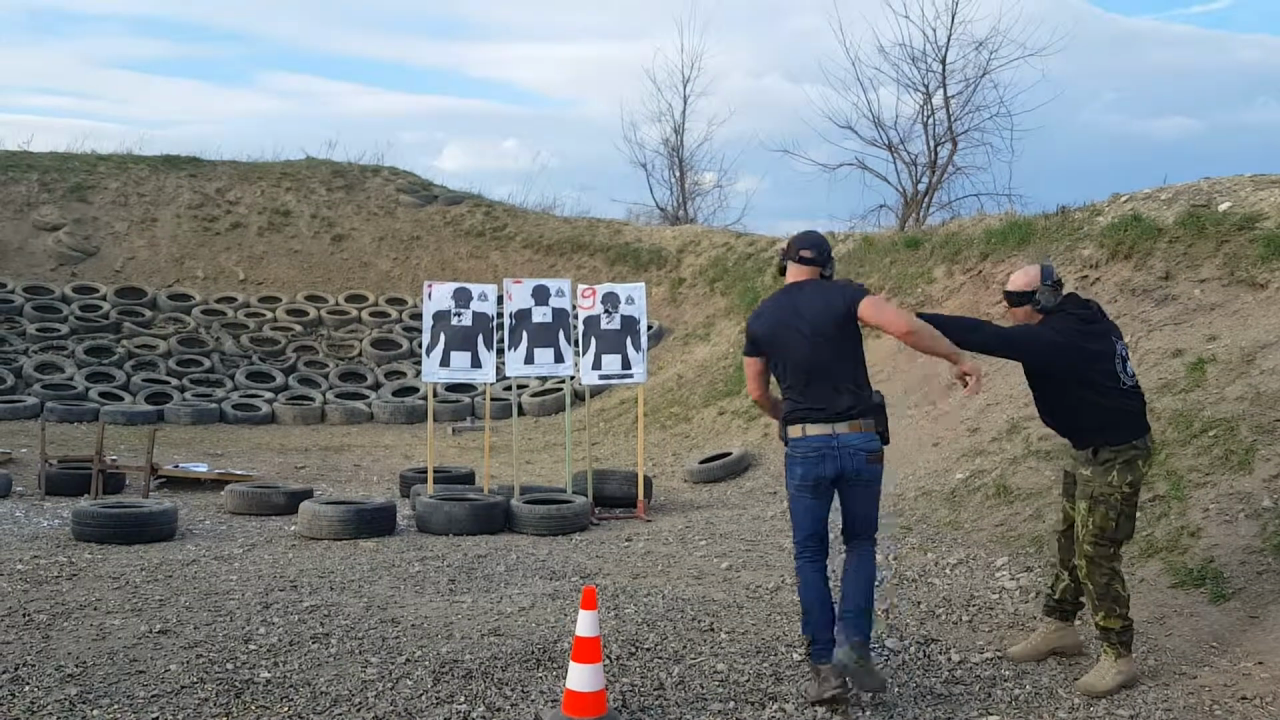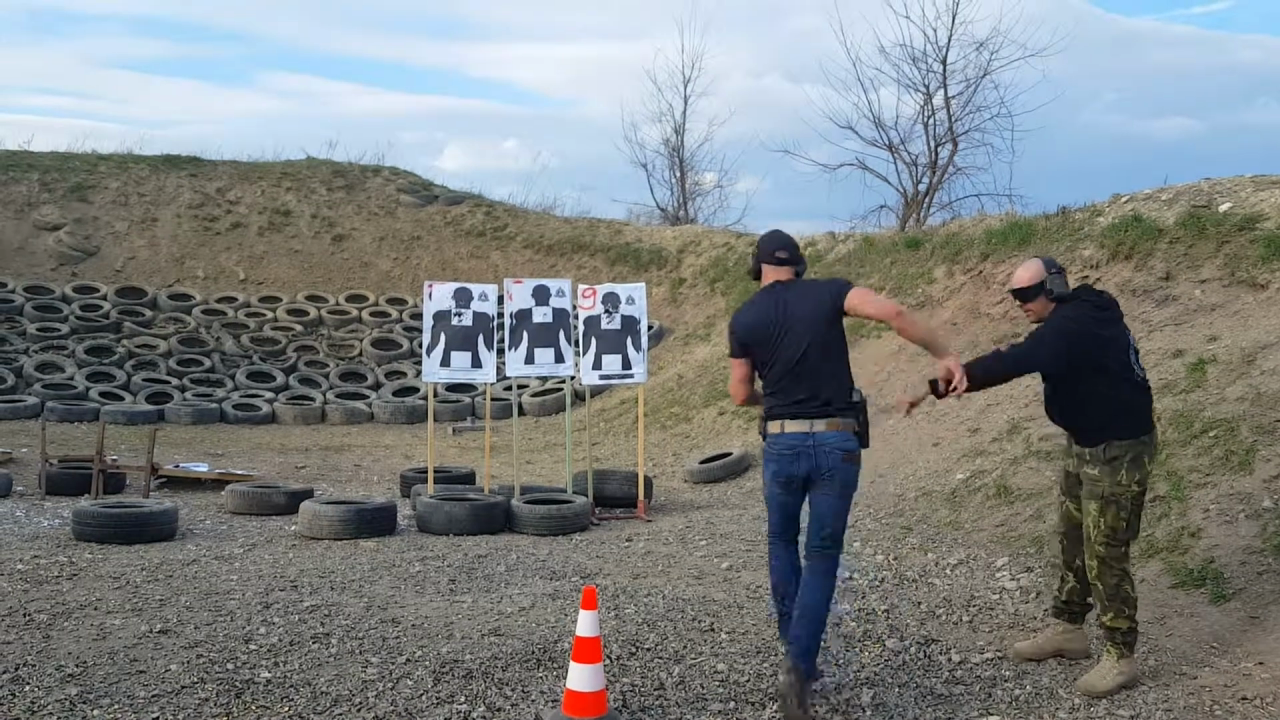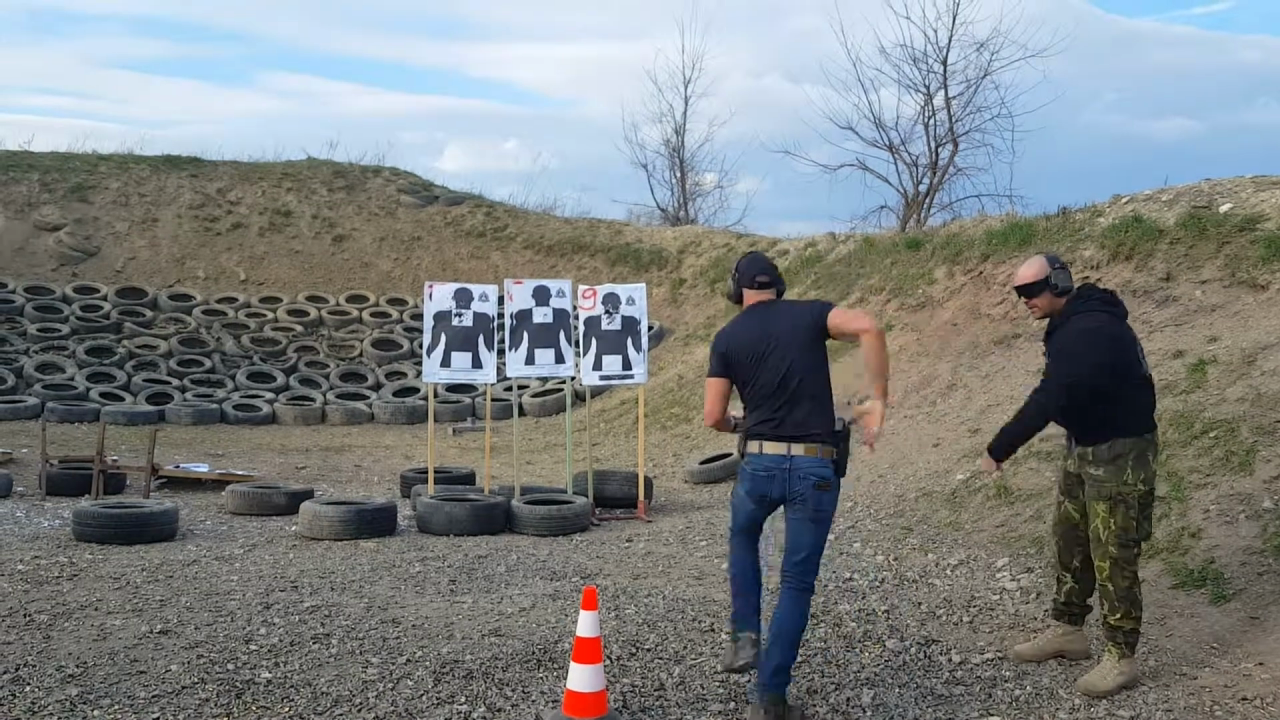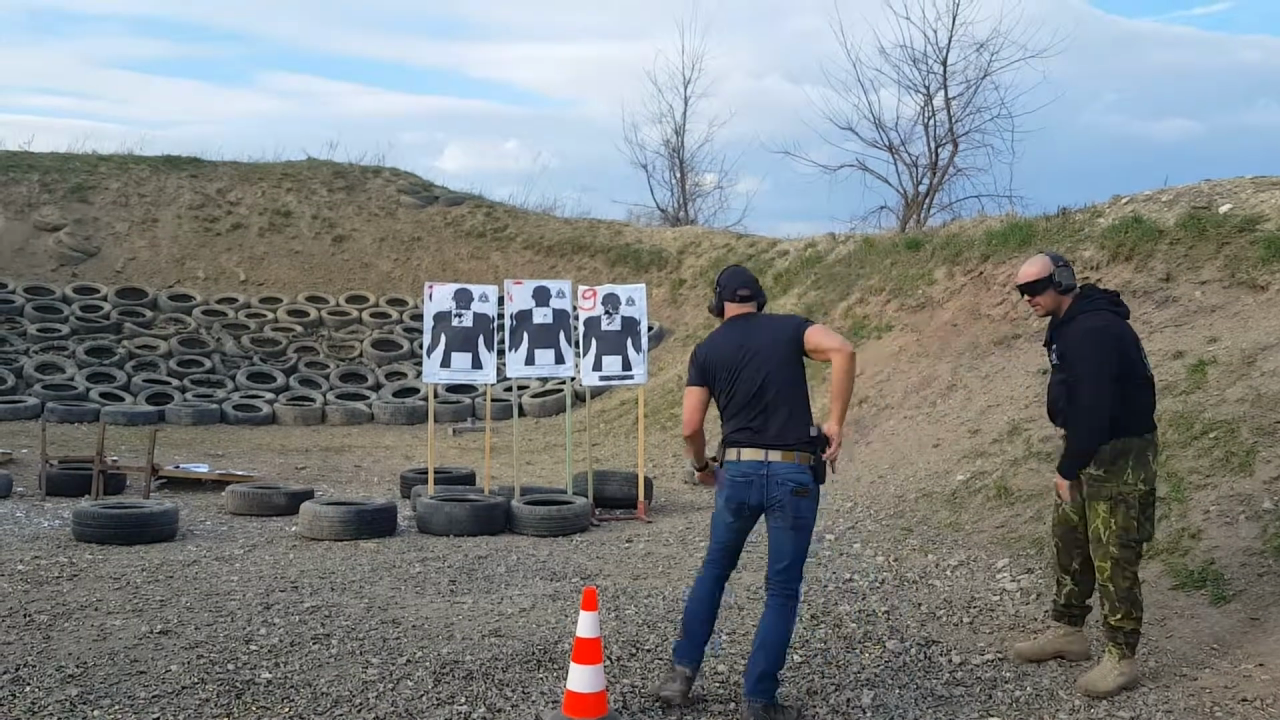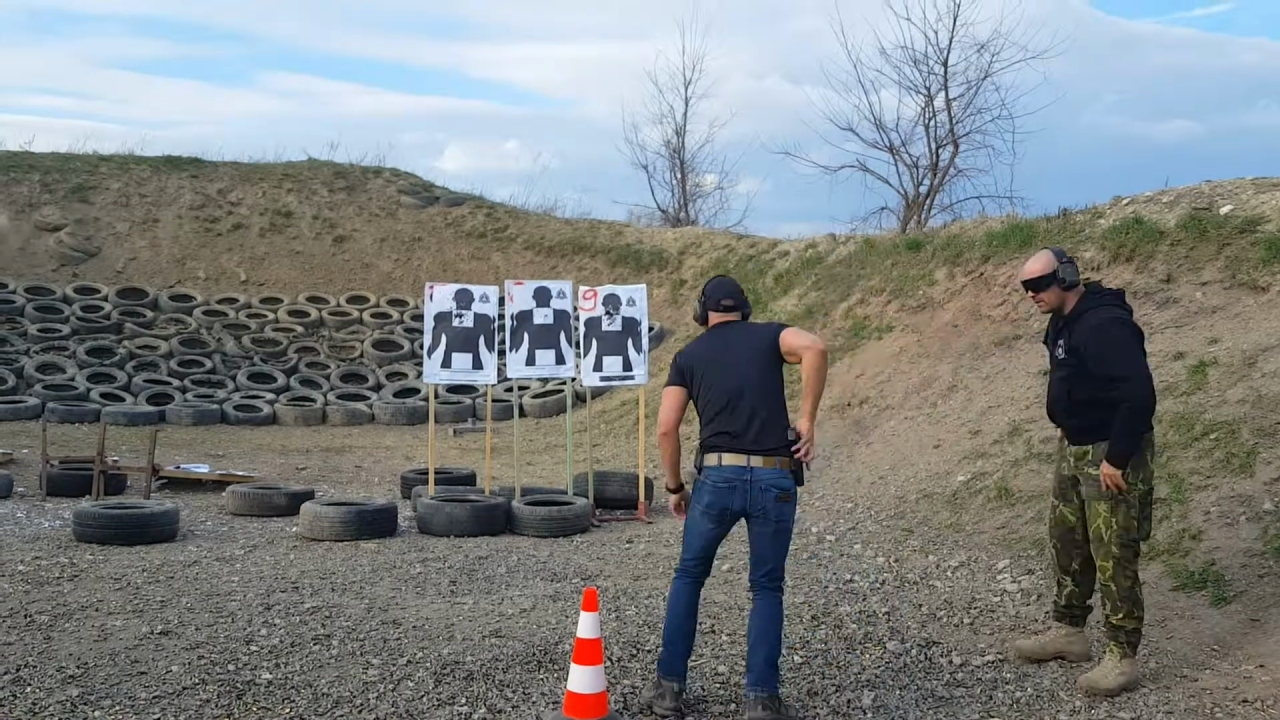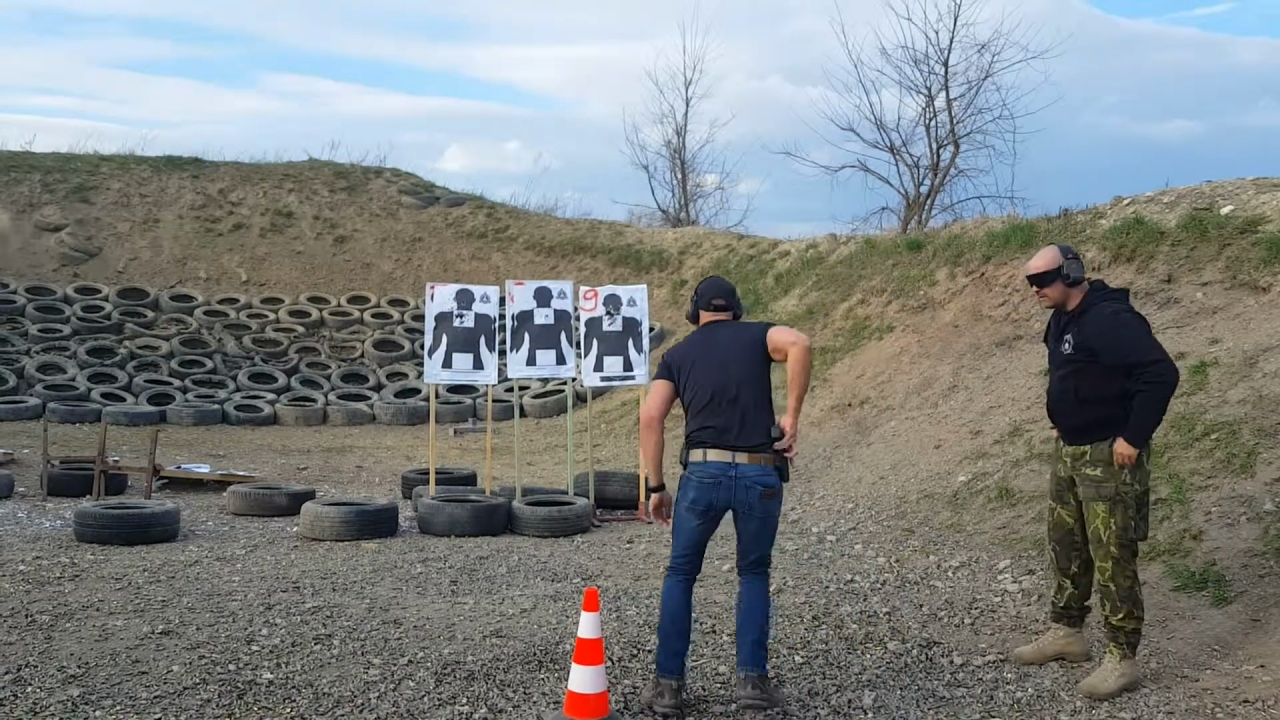
dt=0.1s
person 1, frame 1
left shoulder: (760, 318)
right shoulder: (841, 295)
left elbow: (757, 394)
right elbow: (904, 328)
right wrist: (956, 360)
left hip: (804, 448)
right hip: (857, 443)
left knee: (808, 556)
right knee: (861, 545)
left ankle: (828, 669)
right ankle: (856, 649)
person 1, frame 2
left shoulder: (743, 318)
right shoulder: (827, 291)
left elbow: (741, 395)
right elbow: (892, 312)
right wrist: (945, 356)
left hip: (782, 445)
right hip: (837, 443)
left knee: (781, 543)
right knee: (821, 558)
left ankle: (795, 644)
right ankle: (798, 670)
person 1, frame 3
left shoulder: (728, 338)
right shoulder: (810, 312)
left elbow: (714, 417)
right elbow: (871, 329)
right wrist: (879, 400)
left hip: (762, 464)
right hip: (815, 468)
left knee: (743, 539)
right knee: (797, 584)
left ankle: (743, 638)
person 1, frame 4
left shoulder: (706, 349)
right shoulder: (786, 325)
left elbow: (691, 427)
right elbow: (842, 350)
left wrist: (701, 466)
right wrist: (836, 424)
left hip: (740, 473)
right hip: (793, 477)
left knee: (715, 572)
right knee: (782, 590)
left ankle: (682, 673)
person 1, frame 5
left shoulder: (688, 356)
right shoulder: (768, 334)
left elbow: (666, 428)
right elbow: (815, 347)
left wrist: (675, 487)
right wrist: (808, 420)
left hip: (718, 477)
right hip: (773, 479)
left knee: (689, 577)
right knee: (767, 588)
person 1, frame 6
left shoulder: (676, 354)
right shoulder: (757, 334)
left elbow: (650, 420)
right elbow: (800, 344)
left wrist: (656, 487)
right wrist: (792, 416)
left hip: (703, 474)
right hip: (758, 476)
left knee: (680, 575)
right knee: (754, 576)
left ankle: (667, 684)
right ankle: (752, 675)
person 2, frame 1
left shoulder: (1053, 338)
right shoulder: (1079, 322)
left elbow: (985, 336)
left hip: (1114, 455)
right hip: (1090, 448)
left knee: (1095, 555)
right knee: (1071, 543)
left ankle: (1119, 658)
right ankle: (1058, 628)
person 2, frame 2
left shoulder: (1071, 328)
right shoulder: (1083, 316)
left elbow: (1011, 363)
left wrist: (936, 388)
left hip: (1118, 452)
right hip: (1088, 446)
left knee: (1105, 554)
right knee: (1074, 542)
left ankle: (1121, 657)
right ankle: (1067, 629)
person 2, frame 3
left shoulder: (1087, 332)
right shoulder: (1071, 322)
left elbow: (1048, 398)
left wrist: (998, 450)
left hip: (1121, 452)
right hip: (1086, 447)
left knee: (1112, 556)
right knee: (1070, 543)
left ankle: (1122, 659)
right ankle: (1068, 630)
person 2, frame 4
left shoulder: (1093, 331)
right shoulder: (1070, 322)
left elbow: (1095, 406)
left wrist: (1067, 469)
right wrist: (1070, 462)
left hip: (1120, 453)
right hip: (1087, 451)
left knee: (1112, 556)
right knee: (1068, 544)
left ankle: (1121, 658)
right ankle: (1066, 632)
person 2, frame 5
left shoulder: (1104, 324)
right shoulder: (1064, 321)
left elbow: (1138, 392)
left wrist: (1116, 455)
left hip: (1114, 455)
right hip: (1076, 448)
left knee: (1113, 556)
right knee: (1068, 544)
left ankle: (1123, 658)
right ankle: (1068, 631)
person 2, frame 6
left shoulder: (1111, 319)
right shoulder: (1063, 319)
left elbow: (1162, 374)
left wrist: (1135, 438)
left hip: (1112, 453)
right hip: (1069, 450)
left knee: (1111, 556)
right knee: (1065, 544)
left ankle: (1122, 659)
right ankle: (1066, 633)
